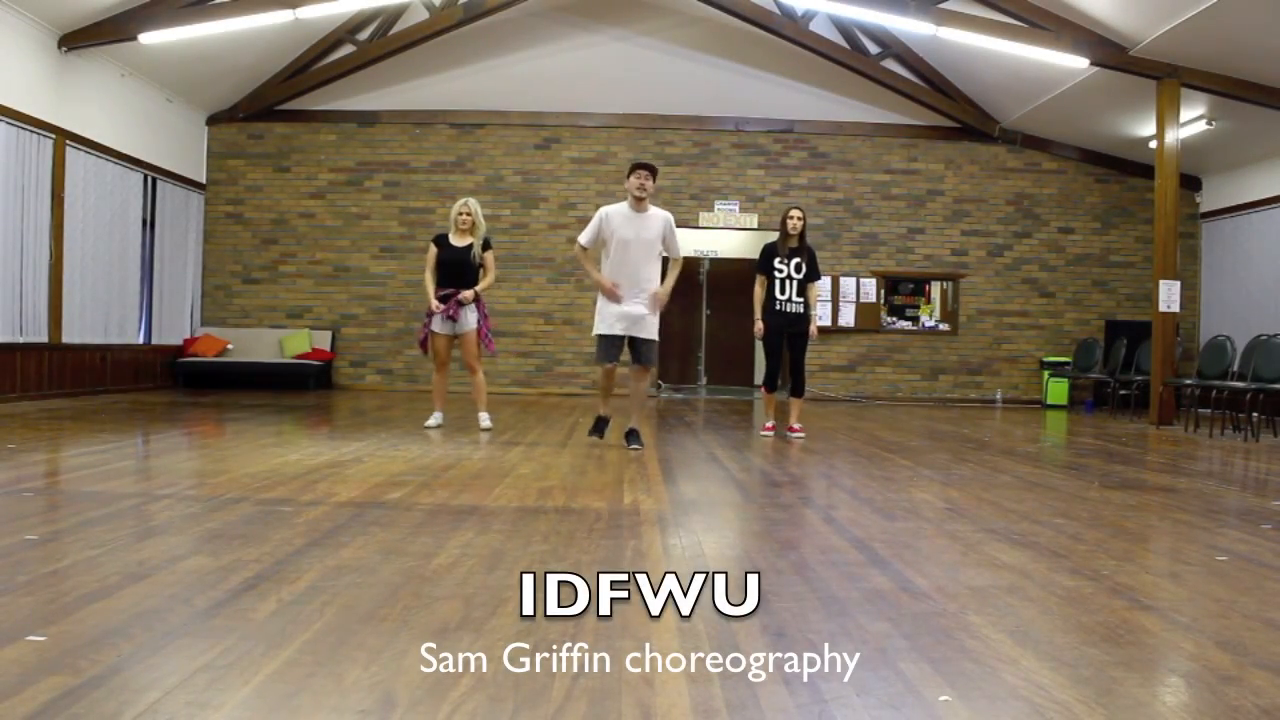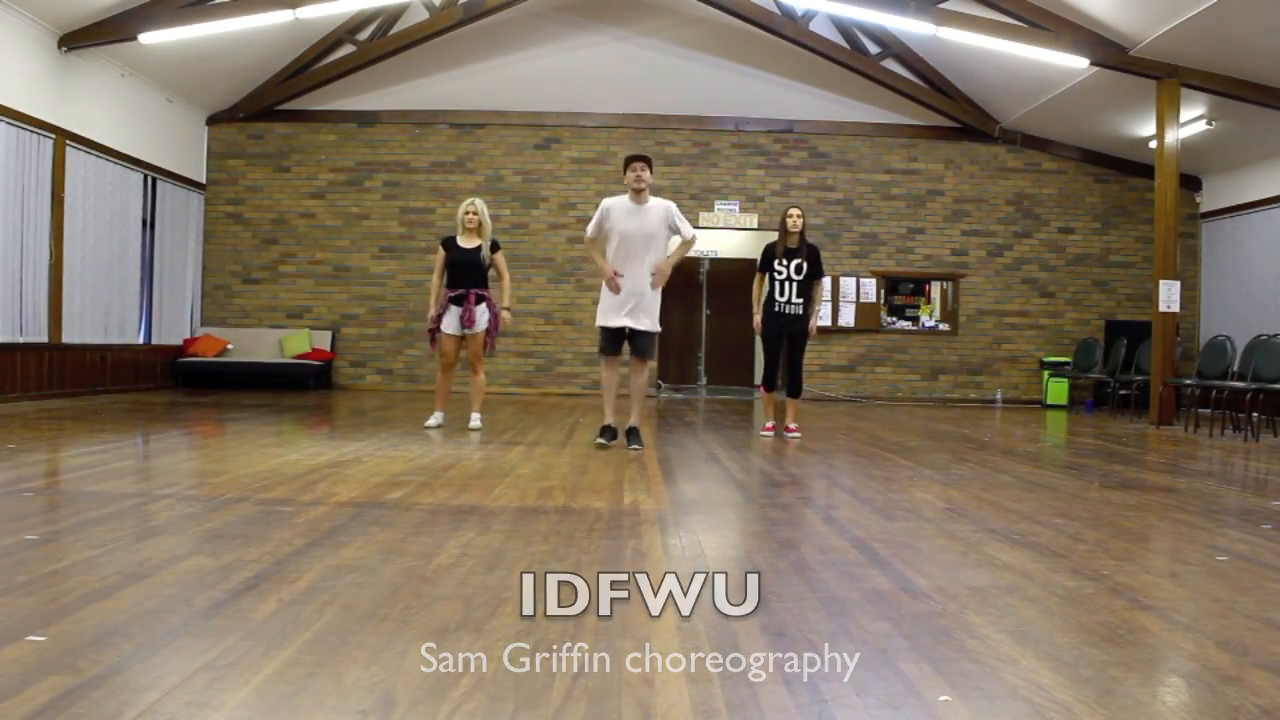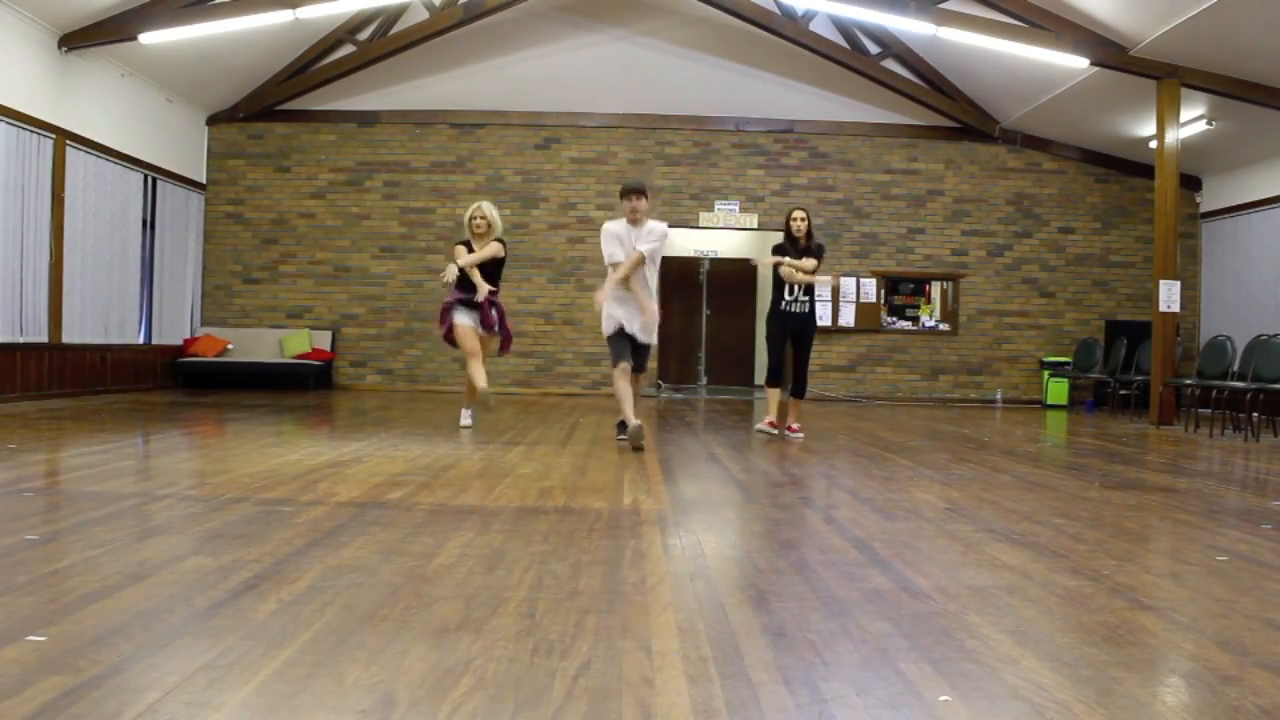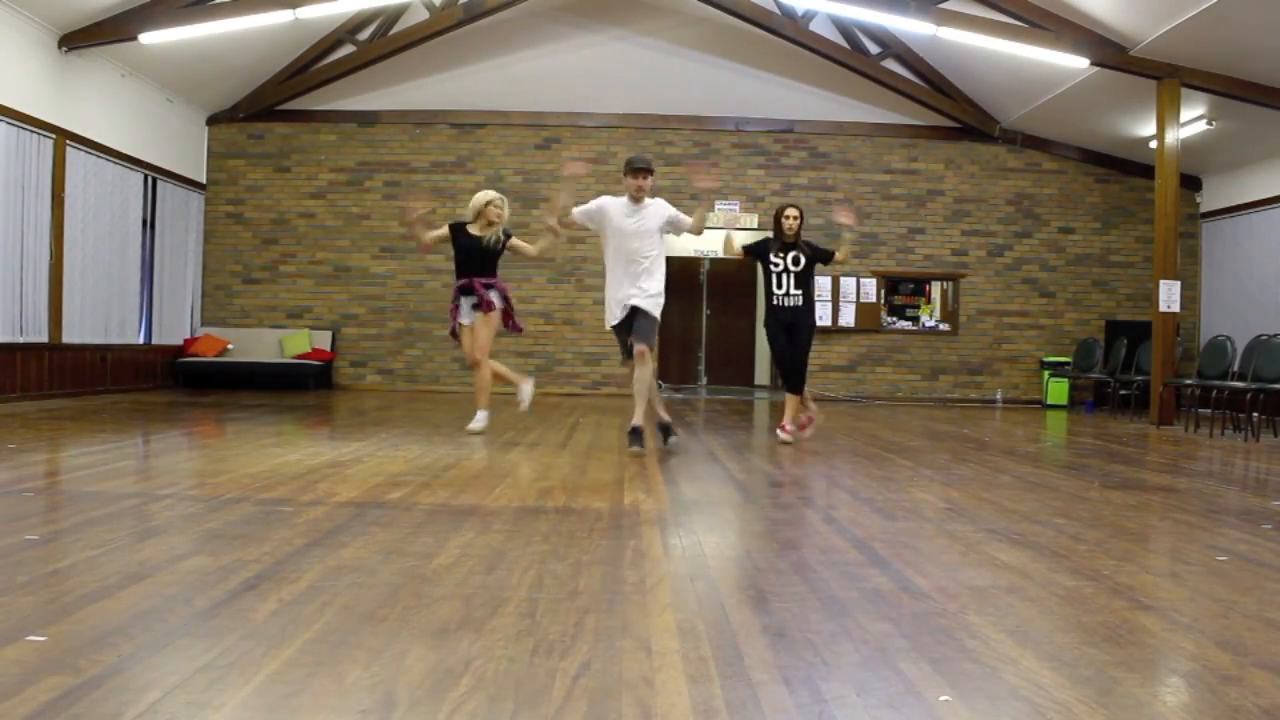
dt=0.5s
person 1, frame 1
left shoulder: (664, 219)
right shoulder: (607, 214)
left elbow: (676, 259)
right elbow: (580, 249)
left wrist: (666, 287)
right wrist: (600, 280)
left hip: (646, 307)
right hip: (612, 306)
left knee: (642, 368)
right knee: (607, 365)
left ankle: (633, 428)
right ankle: (603, 412)
person 1, frame 2
left shoulder: (666, 209)
right shoulder: (609, 207)
left elbow: (690, 238)
right elbow: (590, 240)
left wrist: (668, 264)
right wrist: (604, 268)
left hip: (646, 299)
right hip: (615, 297)
left knee: (640, 361)
right knee: (610, 359)
left ankle: (633, 426)
right ankle: (609, 424)
person 1, frame 3
left shoulder: (658, 229)
right shoulder: (611, 229)
left elbow: (635, 261)
right elbow: (618, 269)
left wrist: (608, 286)
right wrist: (643, 302)
left hip: (644, 316)
right hip: (618, 312)
left knee: (636, 374)
right knee: (622, 368)
left ankle: (624, 420)
right ankle: (632, 423)
person 1, frame 4
left shoulder: (661, 209)
right shoulder: (605, 206)
left elbow: (695, 228)
right elbow: (562, 220)
left wrist: (705, 197)
right wrist: (568, 184)
left hip: (648, 294)
right hip: (618, 297)
left knee: (642, 352)
right knee: (634, 362)
left ankle: (637, 426)
right ankle: (663, 420)
person 2, frame 1
left shoulder: (808, 253)
right shoulder: (770, 250)
left elbow: (811, 287)
right elbow: (759, 285)
left wrist: (813, 319)
right wrist: (758, 318)
left hip: (799, 319)
right hip: (773, 318)
left knee: (797, 369)
right knee: (772, 369)
left ankle: (794, 423)
right ankle: (769, 420)
person 2, frame 2
left shoulder: (811, 251)
right shoulder: (771, 250)
left elbow: (816, 285)
right elbow: (759, 280)
left wrist: (814, 316)
right wrist: (756, 313)
left hip: (799, 320)
right hip: (773, 318)
left knee: (795, 369)
right knee: (771, 368)
left ankle: (791, 422)
right ankle: (769, 420)
person 2, frame 3
left shoulder: (816, 249)
right shoulder: (780, 249)
left elbow: (808, 267)
right elbow: (787, 276)
left wrist: (778, 261)
right wrist: (815, 280)
left hip: (804, 318)
right hip: (779, 316)
left knee: (800, 370)
right knee: (775, 364)
left ankle: (793, 422)
right ankle: (771, 419)
person 2, frame 4
left shoulder: (807, 248)
right shoulder: (767, 245)
left elbow: (840, 257)
right elbow: (731, 251)
left wrist: (846, 230)
right wrist: (729, 229)
left hip: (803, 316)
right hip: (776, 317)
left knee: (797, 366)
right knee: (784, 366)
left ankle: (788, 422)
right ankle: (808, 410)
person 3, frame 1
left shoulder: (482, 243)
right shoulder: (439, 241)
left elbow: (490, 276)
right elbow: (429, 272)
left wrist: (474, 291)
right wrist: (432, 298)
left hip: (469, 307)
right hip: (442, 306)
left knee: (473, 364)
right knee: (440, 364)
left ankle: (484, 414)
right ankle: (437, 413)
person 3, frame 2
left shoulder: (490, 245)
right shoulder: (448, 243)
left elbow: (504, 276)
right elbow: (438, 275)
left wrist: (505, 307)
right wrist: (432, 305)
left hip: (479, 307)
right hip: (452, 306)
left knee: (476, 365)
right knee: (446, 364)
left ankle: (475, 415)
right ankle: (438, 413)
person 3, frame 3
left shoulder: (498, 244)
right shoulder: (461, 245)
left elbow: (477, 257)
right elbow: (466, 262)
left wrist: (455, 266)
right wrist: (480, 283)
left hip: (487, 310)
right hip: (463, 308)
left knee: (475, 356)
right knee: (472, 351)
left ankle: (466, 410)
right ankle: (482, 388)
person 3, frame 4
left shoulder: (502, 236)
right shoulder: (457, 230)
left elbow: (532, 251)
right elbow: (426, 242)
left wrist: (550, 236)
right wrist: (417, 224)
left hip: (490, 296)
right hip: (465, 299)
left knee: (480, 357)
right knee: (473, 360)
left ankle: (481, 414)
right ankle: (522, 382)
